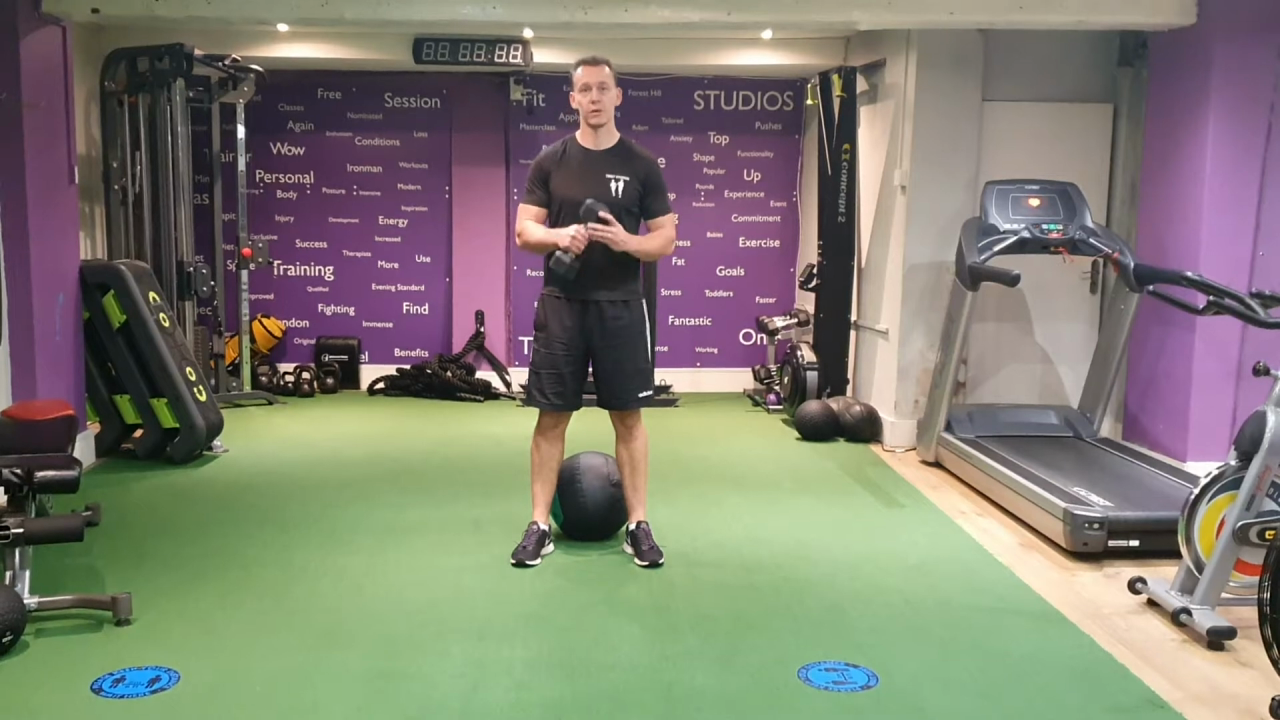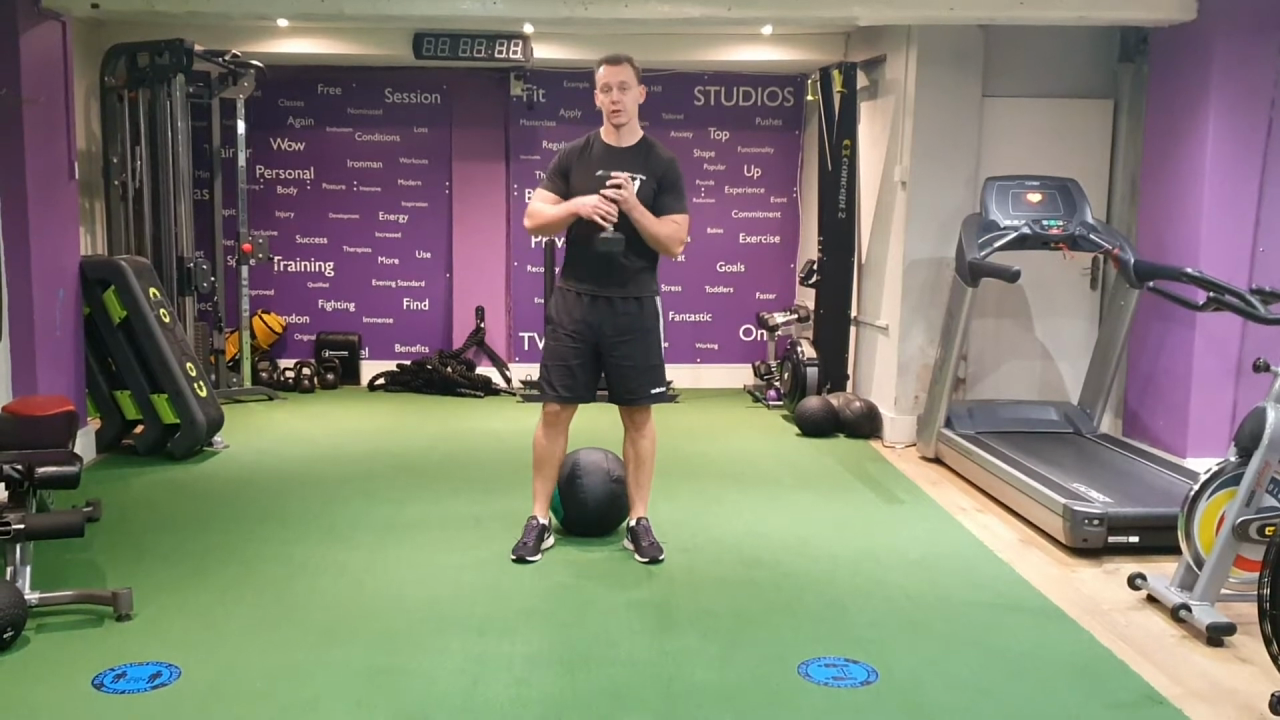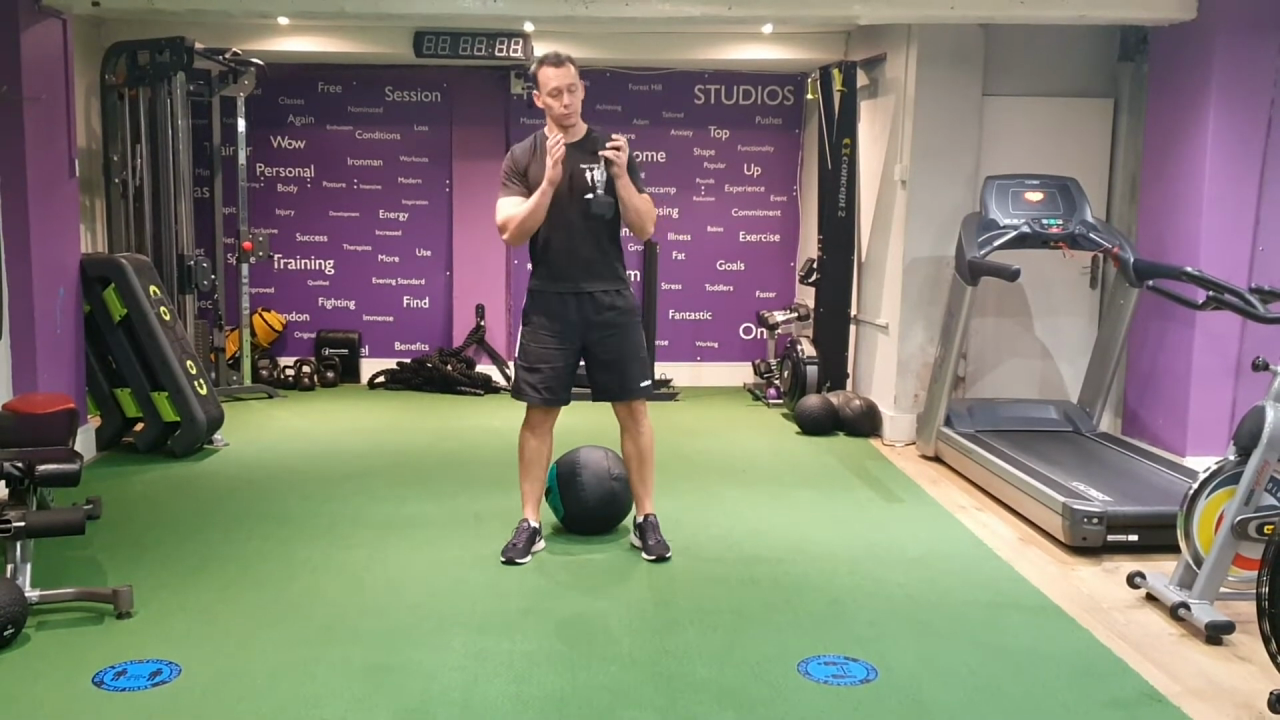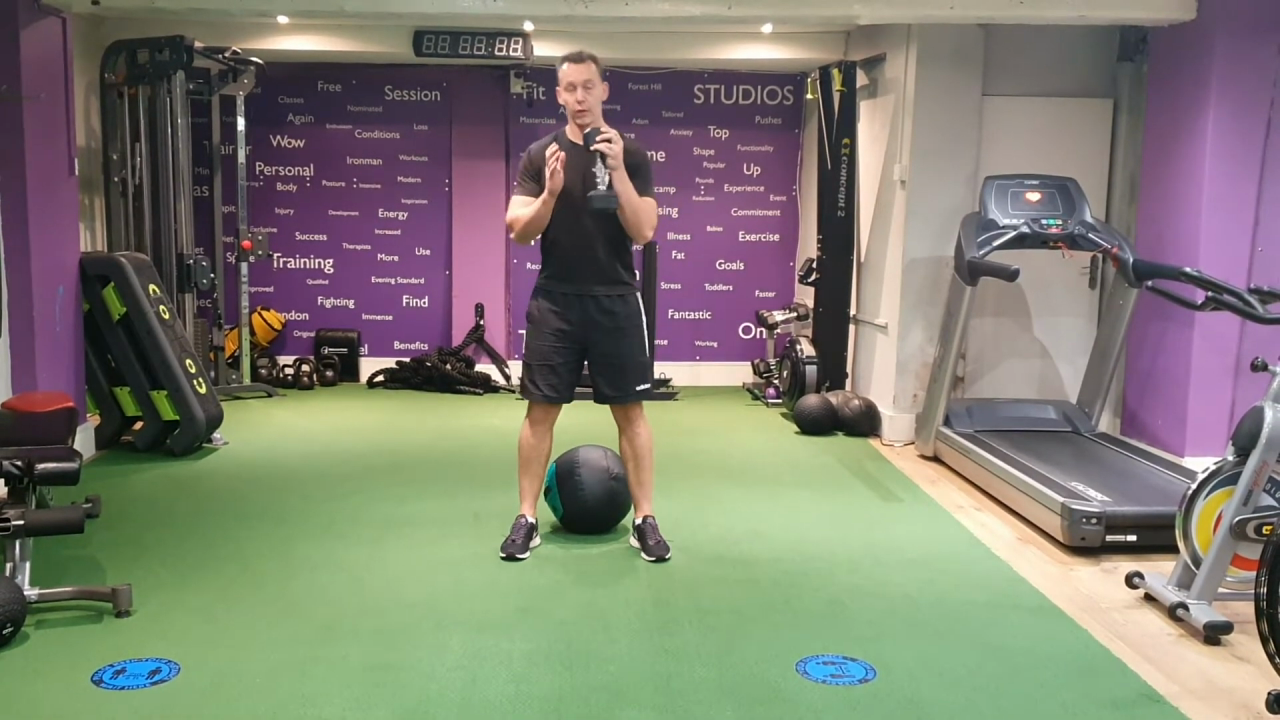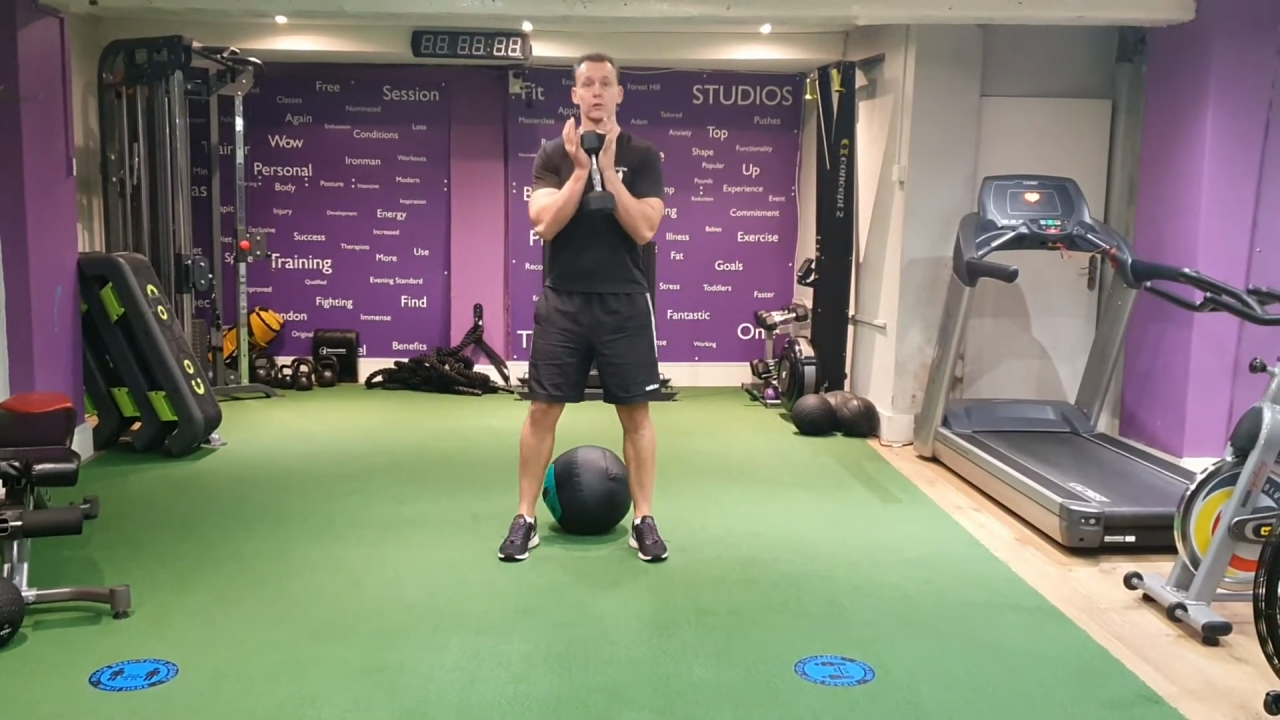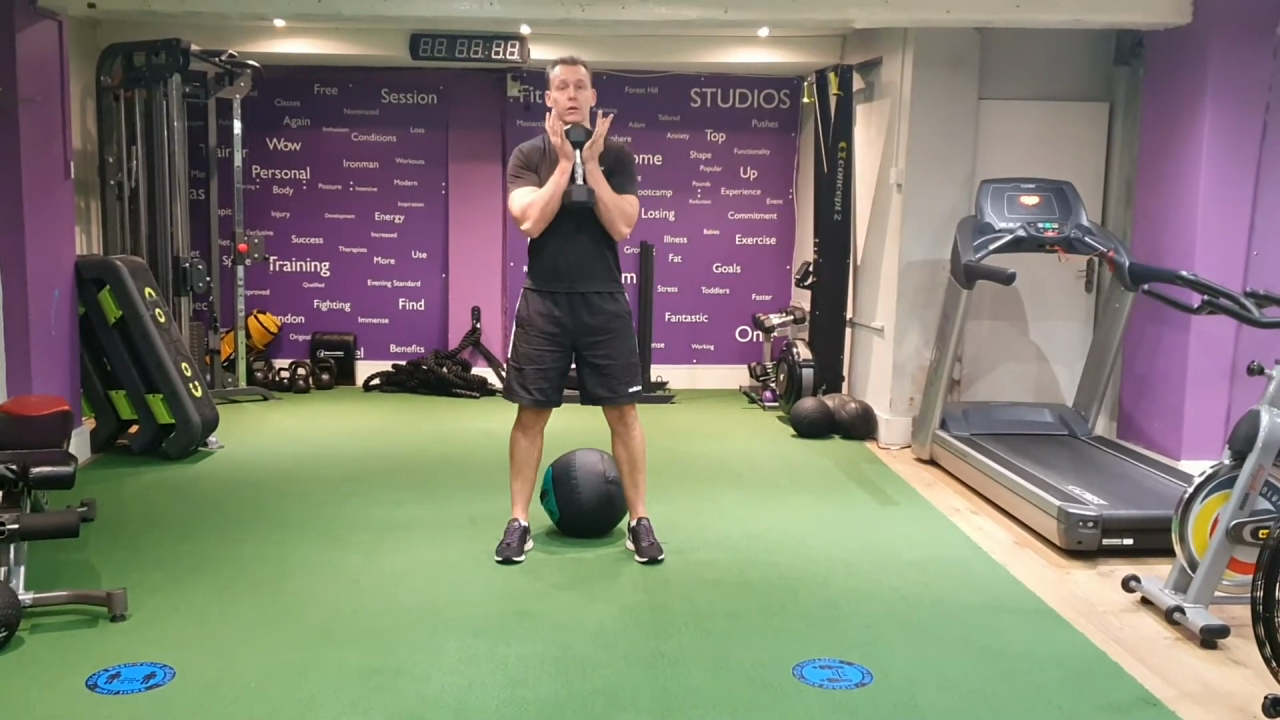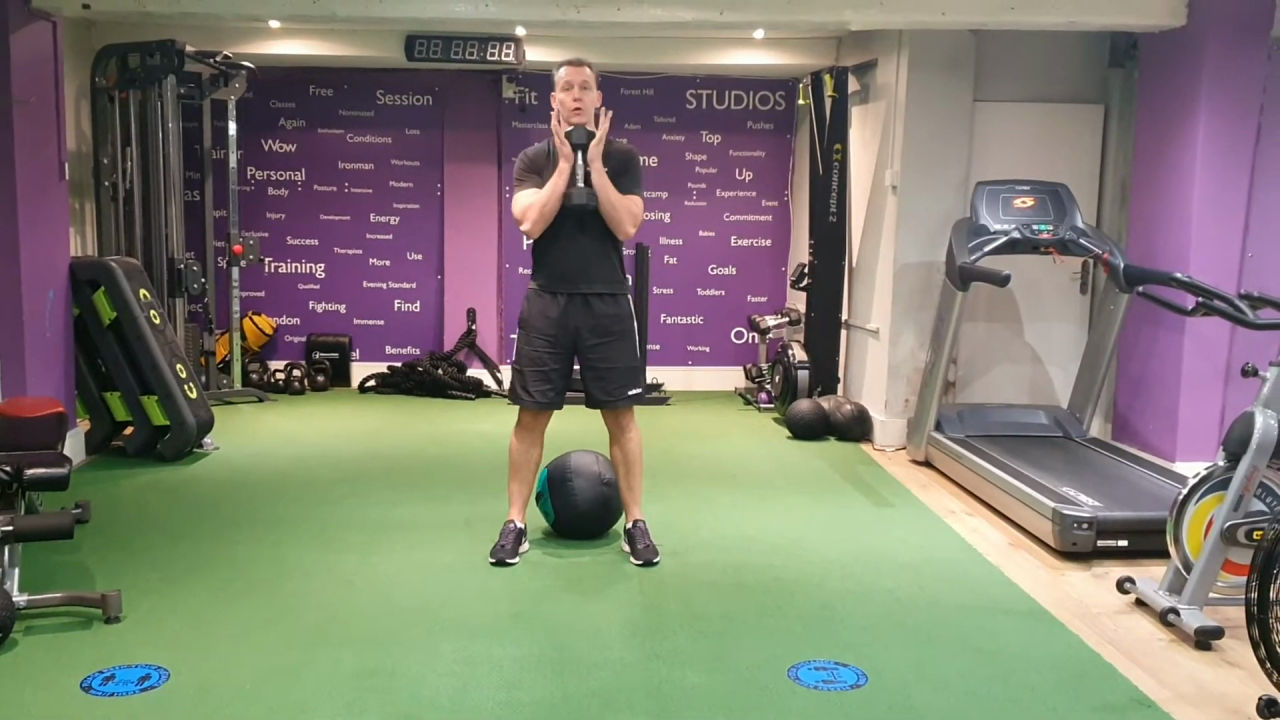
dt=0.7s
person 1, frame 1
left shoulder: (641, 165)
right shoulder: (550, 161)
left elbow: (666, 240)
right elbow: (523, 233)
left wrist: (624, 241)
right wrist: (559, 235)
left hip: (620, 307)
right hip: (561, 305)
left knee: (628, 417)
right knee: (551, 417)
left ankle: (637, 525)
right ankle: (539, 526)
person 1, frame 2
left shoulder: (662, 164)
right shoulder: (573, 156)
left elbow: (674, 242)
right elbow: (534, 220)
left wrist: (633, 206)
right wrist: (577, 206)
left hip: (634, 305)
right hip: (575, 300)
left knee: (638, 413)
right knee: (555, 411)
left ankle: (638, 522)
right ankle: (540, 520)
person 1, frame 3
left shoulder: (612, 151)
right shoulder: (523, 156)
left elbow: (647, 228)
right elbow: (510, 233)
left wrist: (620, 176)
right wrist: (550, 181)
left hip: (611, 297)
right hip: (550, 300)
left knee: (633, 409)
right knee: (540, 412)
left ankle: (646, 520)
right ankle: (530, 524)
person 1, frame 4
left shoulder: (632, 154)
right shoulder: (540, 154)
left elbow: (644, 231)
right elbow: (518, 231)
left wrist: (616, 169)
right wrist: (550, 193)
left hip: (615, 300)
right hip: (554, 301)
left knee: (630, 411)
right knee: (541, 411)
left ankle: (644, 520)
right ankle: (527, 519)
person 1, frame 5
left shoulder: (642, 155)
right shoulder: (552, 154)
left elbow: (645, 229)
right elbow: (544, 225)
left wrist: (609, 171)
right wrist: (580, 169)
left hip: (624, 301)
right hip: (563, 300)
left knee: (635, 411)
right knee: (543, 410)
left ankle: (643, 520)
right ankle: (525, 520)
person 1, frame 6
left shoulder: (617, 156)
right shoulder: (529, 154)
left elbow: (621, 226)
right elbow: (530, 221)
left wrist: (591, 164)
right wrist: (564, 162)
left hip: (604, 300)
right hip: (544, 300)
left knee: (623, 413)
right knee: (531, 413)
left ankle: (639, 522)
right ankle: (519, 522)
person 1, frame 7
left shoulder: (622, 157)
right shoulder: (533, 157)
left elbow: (626, 227)
right elbow: (530, 223)
left wrist: (594, 163)
right wrist: (565, 163)
left hip: (607, 301)
right hip: (548, 301)
left knee: (621, 414)
right knee: (532, 414)
left ankle: (634, 524)
right ankle: (515, 524)
